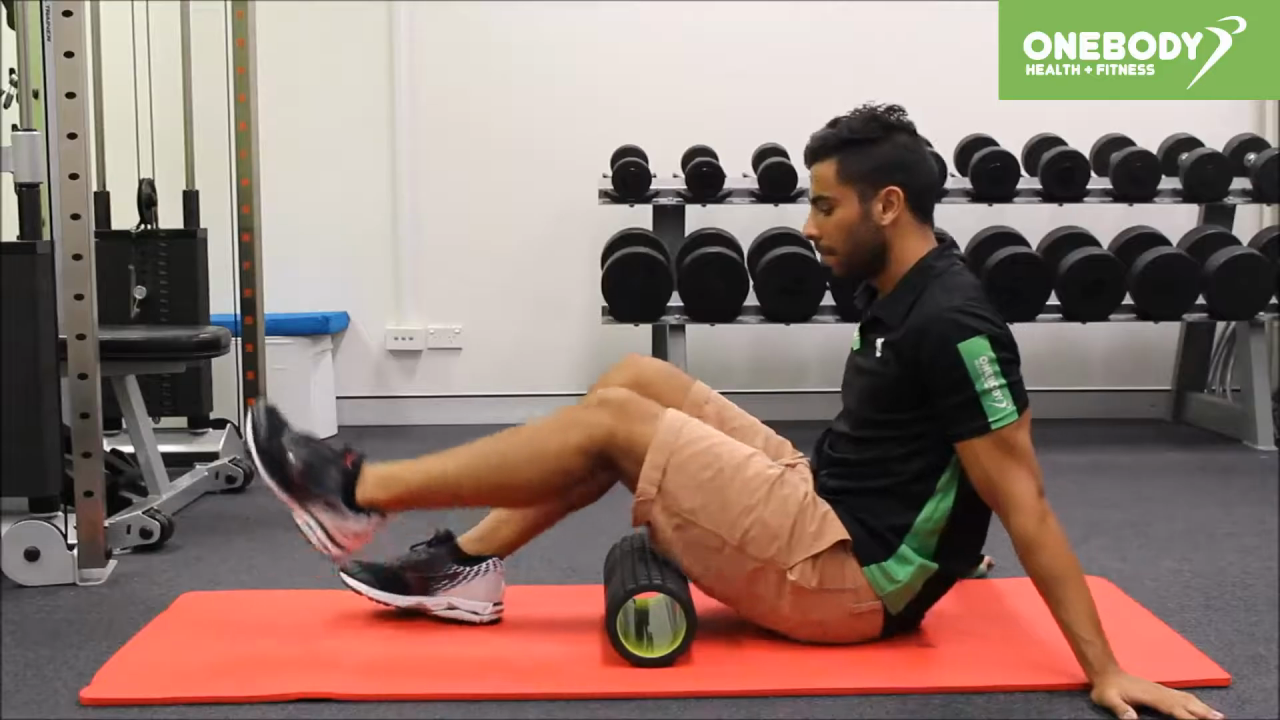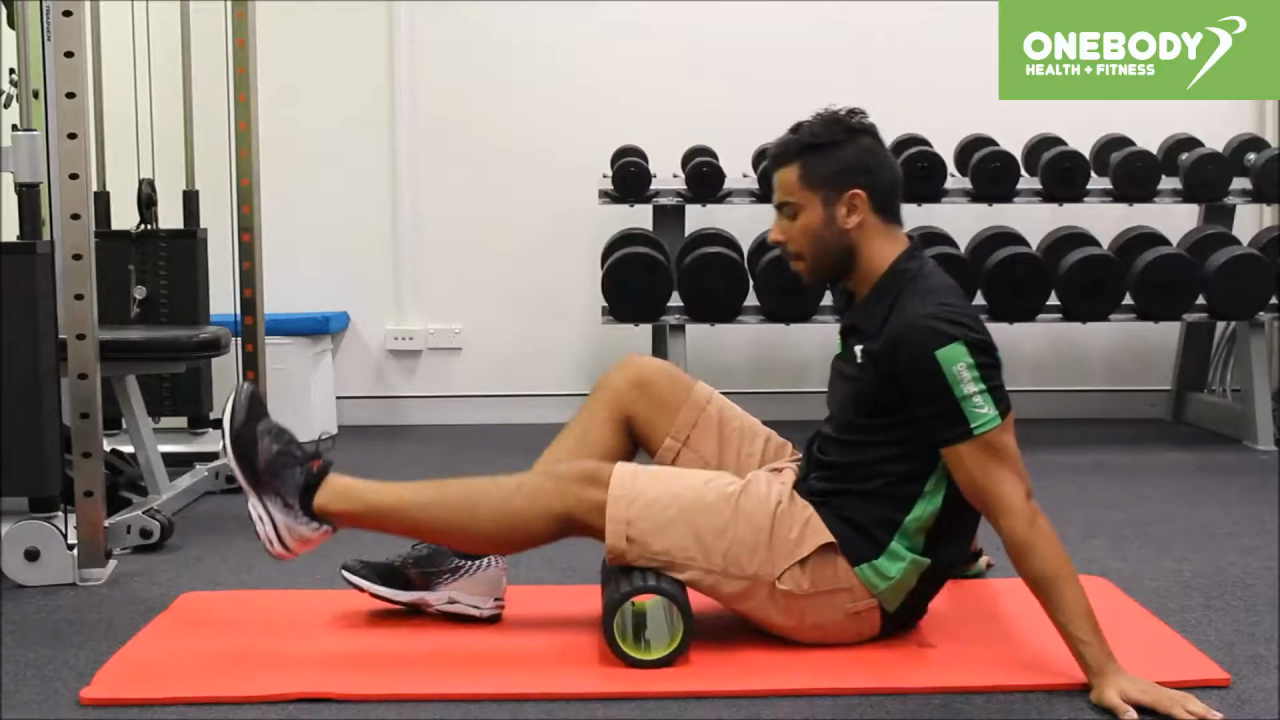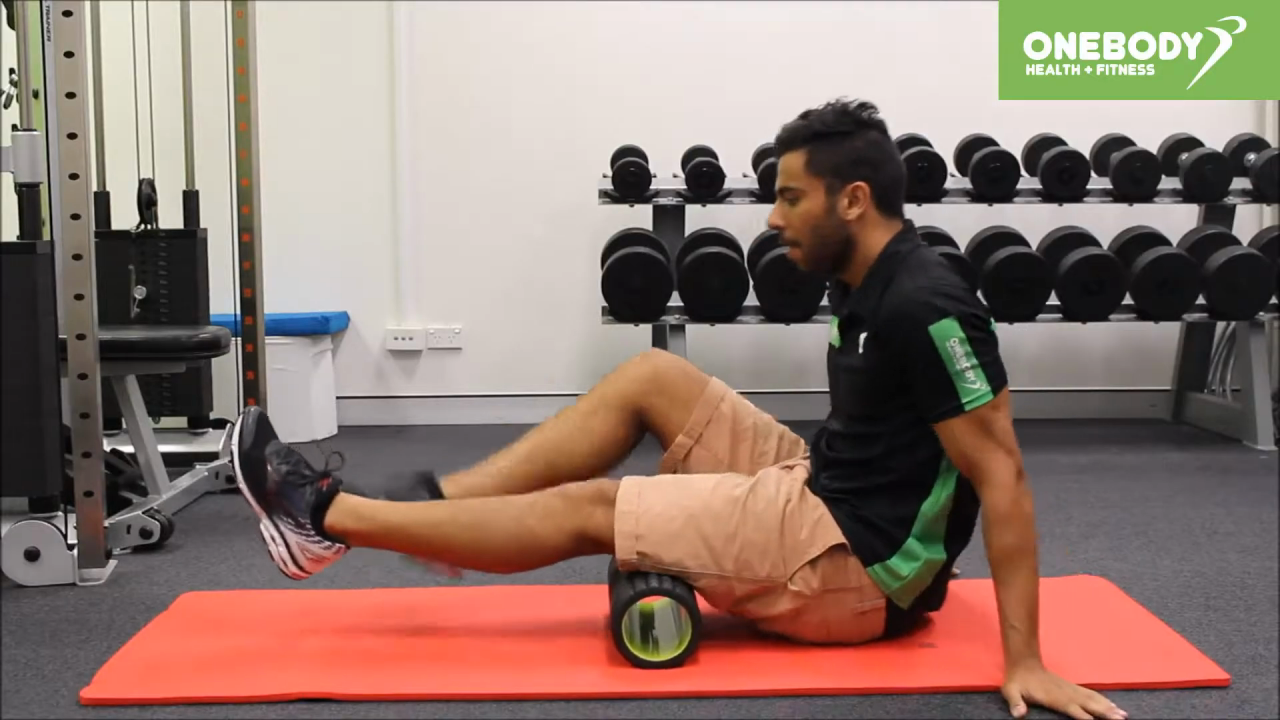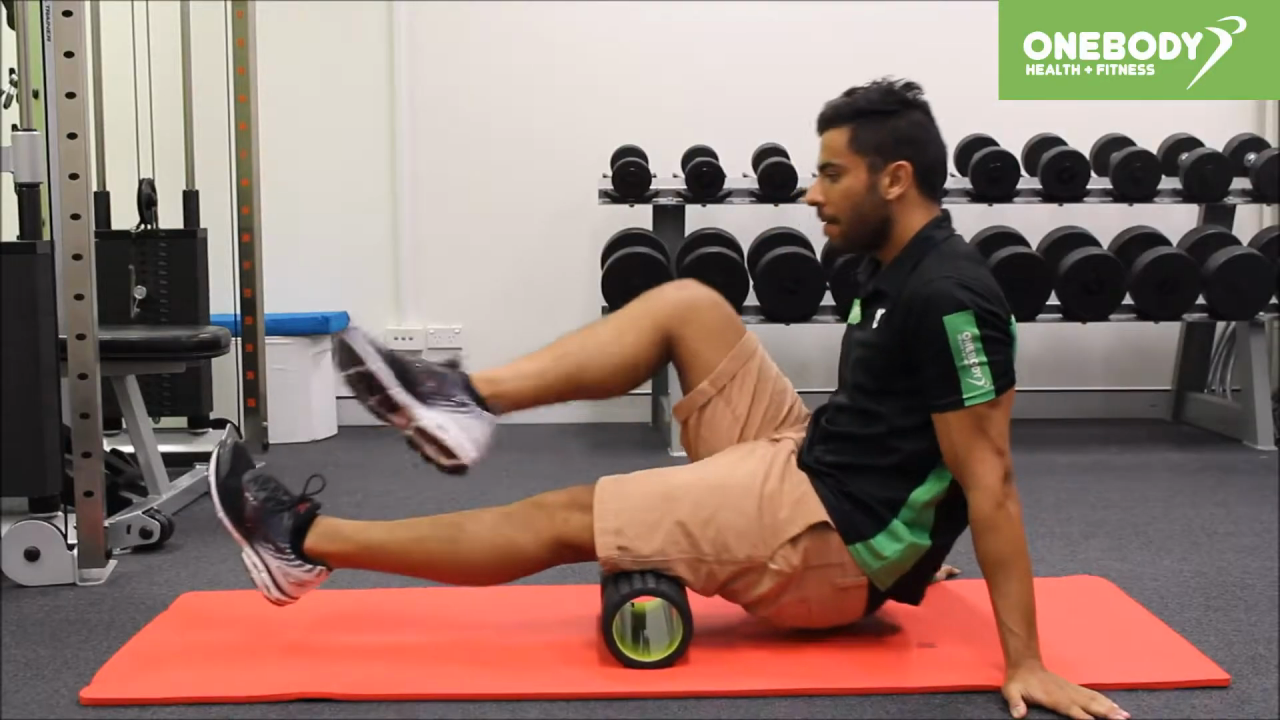
dt=0.3s
person 1, frame 1
left shoulder: (949, 324)
right shoulder: (900, 294)
left elbow: (1023, 501)
right wrist: (932, 538)
left hip: (839, 575)
right hip: (824, 508)
left knee: (608, 419)
right knee: (636, 379)
left ankle: (351, 497)
right ankle: (466, 564)
person 1, frame 2
left shoulder: (925, 328)
right shoulder: (880, 293)
left elbow: (1013, 504)
right elbow: (925, 462)
right wrist: (932, 539)
left hip: (832, 573)
right hip: (812, 502)
left knee: (576, 487)
right knee: (638, 383)
left ankle: (314, 495)
right ankle: (468, 565)
person 1, frame 3
left shoulder: (923, 307)
right shoulder: (869, 282)
left elbow: (1000, 480)
left hip: (846, 566)
right hip: (818, 494)
left knee: (581, 510)
right knee: (652, 378)
left ankle: (325, 517)
right ankle: (449, 504)
person 1, frame 4
left shoulder: (946, 297)
right shoulder: (897, 268)
left elbow: (989, 481)
right wrist: (909, 543)
left hip: (828, 543)
right hip: (810, 473)
left knee: (562, 519)
right knee: (687, 306)
left ankle: (310, 540)
right ankle: (465, 403)
